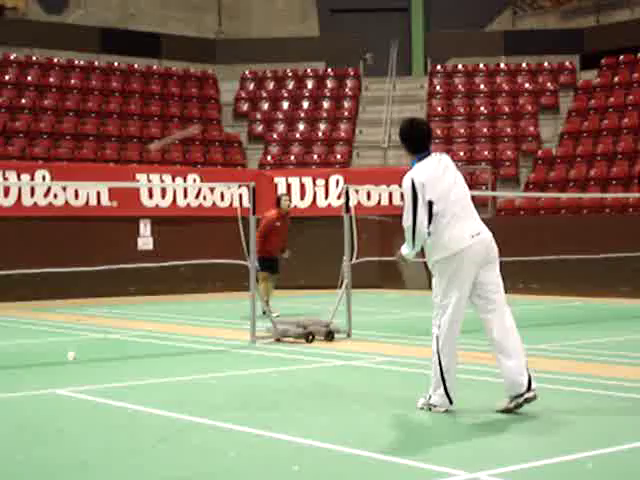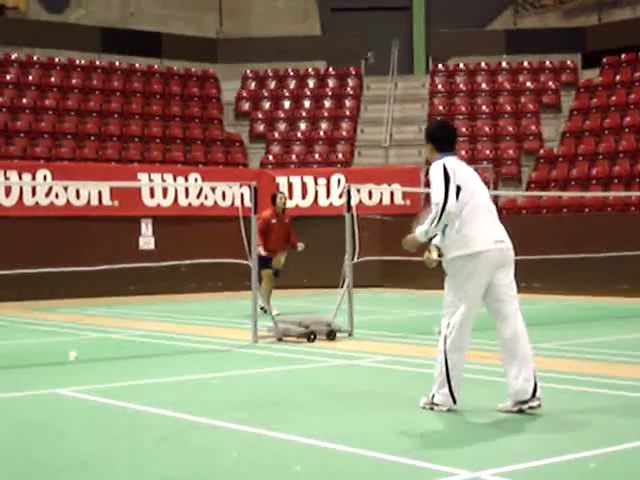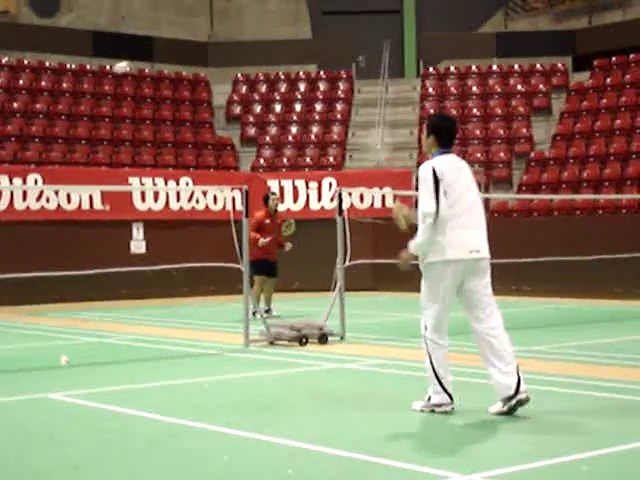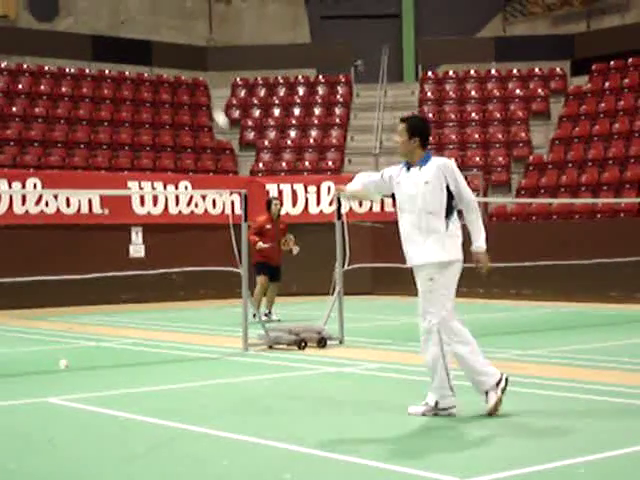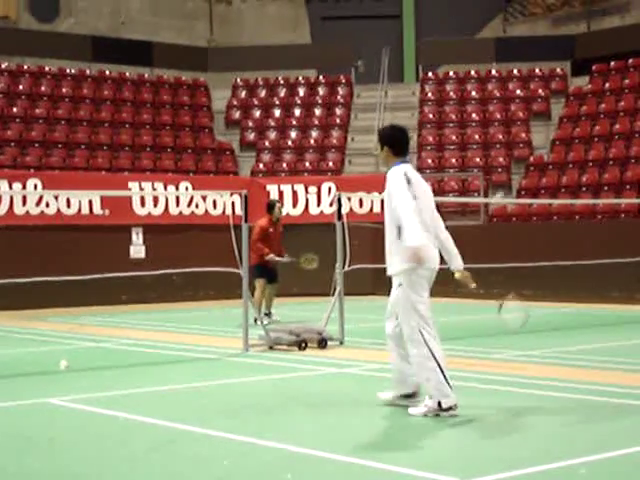
dt=0.4s
person 1, frame 1
left shoulder: (413, 179)
right shoulder: (444, 161)
left elbow: (418, 227)
left wrist: (407, 252)
left hip: (453, 253)
right hip: (482, 242)
left knee: (445, 325)
right knee: (498, 317)
left ankle: (441, 397)
right ankle: (521, 385)
person 1, frame 2
left shoulder: (440, 168)
right shoulder: (464, 169)
left elbow: (445, 209)
left wrist: (420, 235)
right wrist: (437, 246)
left hip: (471, 253)
right hip: (500, 247)
left knee: (455, 325)
right knee: (510, 322)
left ankle: (443, 396)
right ankle: (526, 393)
person 1, frame 3
left shoulder: (432, 168)
right shoulder: (461, 167)
left elbow: (434, 216)
left wrist: (413, 249)
right wrist: (412, 216)
left hip: (444, 258)
right hip: (475, 254)
left knee: (433, 328)
right knee: (487, 323)
left ankle: (440, 397)
right ankle: (511, 387)
person 1, frame 4
left shoulder: (443, 166)
right shoulder: (397, 174)
left elbow: (470, 206)
right elbow: (368, 183)
left wrist: (479, 246)
right wrist: (351, 187)
left hip: (440, 260)
right hip: (425, 261)
left knee: (434, 329)
right knee: (445, 326)
left ankle: (442, 399)
right ankle: (490, 379)
person 1, frame 5
left shoulder: (398, 174)
right shoulder: (415, 179)
left elbow: (407, 212)
right elbow: (438, 227)
left wrist: (415, 245)
right wrist: (458, 266)
left hip: (412, 265)
right hip: (412, 265)
left knee: (417, 330)
right knee: (396, 325)
left ankle: (442, 398)
right ankle: (406, 387)
person 2, frame 1
left shoulder: (286, 218)
right shoulder: (270, 217)
right elbow: (260, 236)
left wrist: (284, 250)
right wrist: (257, 254)
left hip: (274, 255)
right hip: (263, 254)
left knee: (272, 279)
right knee: (264, 279)
left ankle: (267, 304)
right ankle: (266, 308)
person 2, frame 2
left shoulder: (286, 217)
right shoulder: (266, 216)
left elbow: (289, 235)
right elbow: (258, 232)
left wrist: (296, 244)
right wrist: (259, 246)
left hip: (278, 255)
right hip: (265, 254)
left knee: (272, 280)
right knee: (267, 277)
left ankle: (263, 304)
right ankle: (267, 307)
person 2, frame 3
left shoulder: (277, 218)
right shoulder: (259, 216)
right elbow: (251, 232)
left wrist: (284, 244)
right wrist: (258, 240)
left hip: (272, 256)
right hip: (259, 256)
left knee: (271, 281)
right knee: (259, 281)
left ankle: (267, 308)
right ankle: (255, 309)
person 2, frame 4
left shoulder: (281, 223)
right shoulder: (261, 221)
left elbow: (284, 238)
right elbow: (251, 234)
left wrist: (292, 247)
right wrist: (258, 243)
left hip: (276, 261)
right hip: (262, 258)
left knee: (274, 286)
right knee: (262, 282)
left ankle: (268, 312)
right ankle: (256, 312)
person 2, frame 5
left shoulder: (278, 224)
right shoulder: (262, 224)
right elbow: (255, 242)
left wrist: (283, 255)
right wrist: (266, 253)
left hip: (272, 262)
right hip: (259, 261)
left knee: (272, 286)
right knee: (260, 286)
left ankle: (267, 312)
right ankle: (258, 316)
